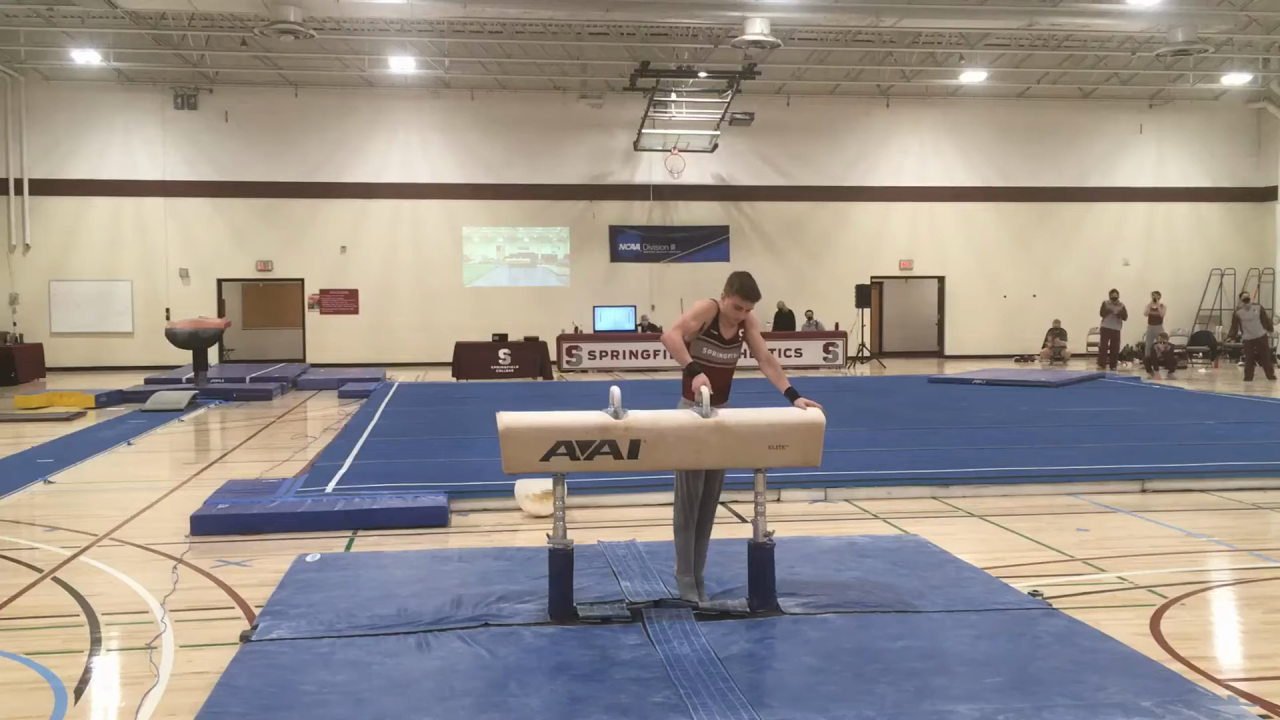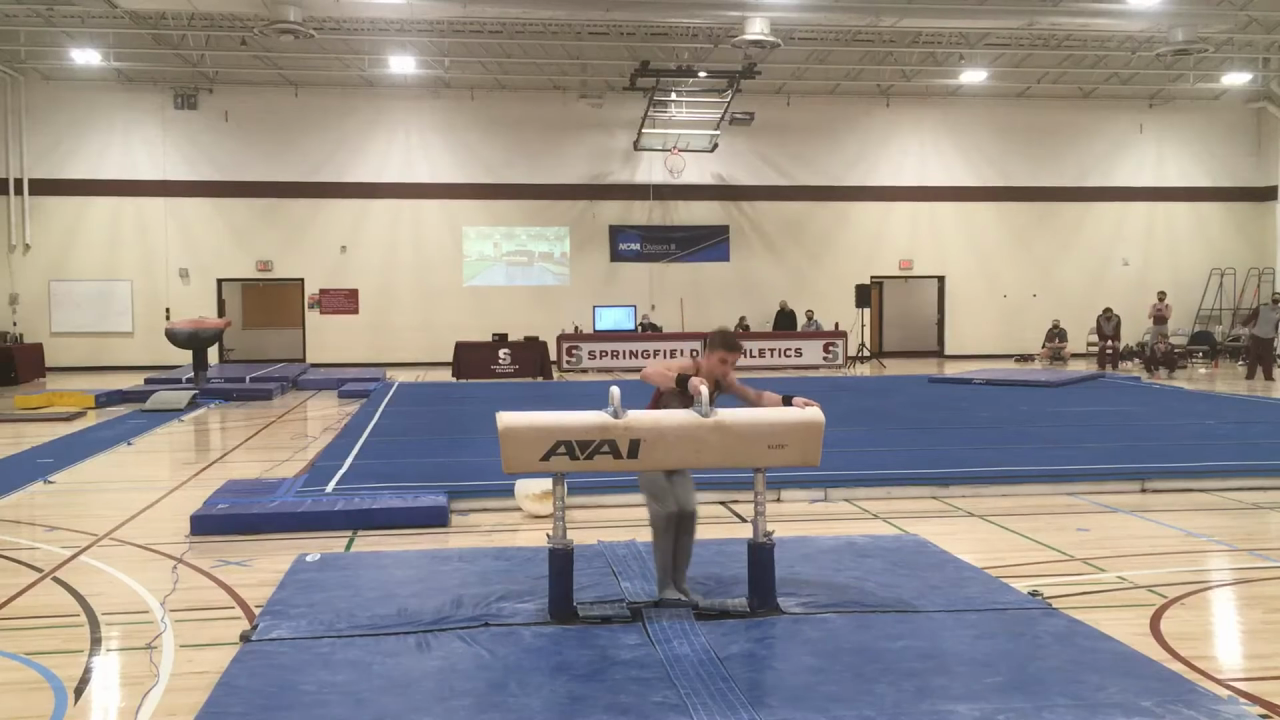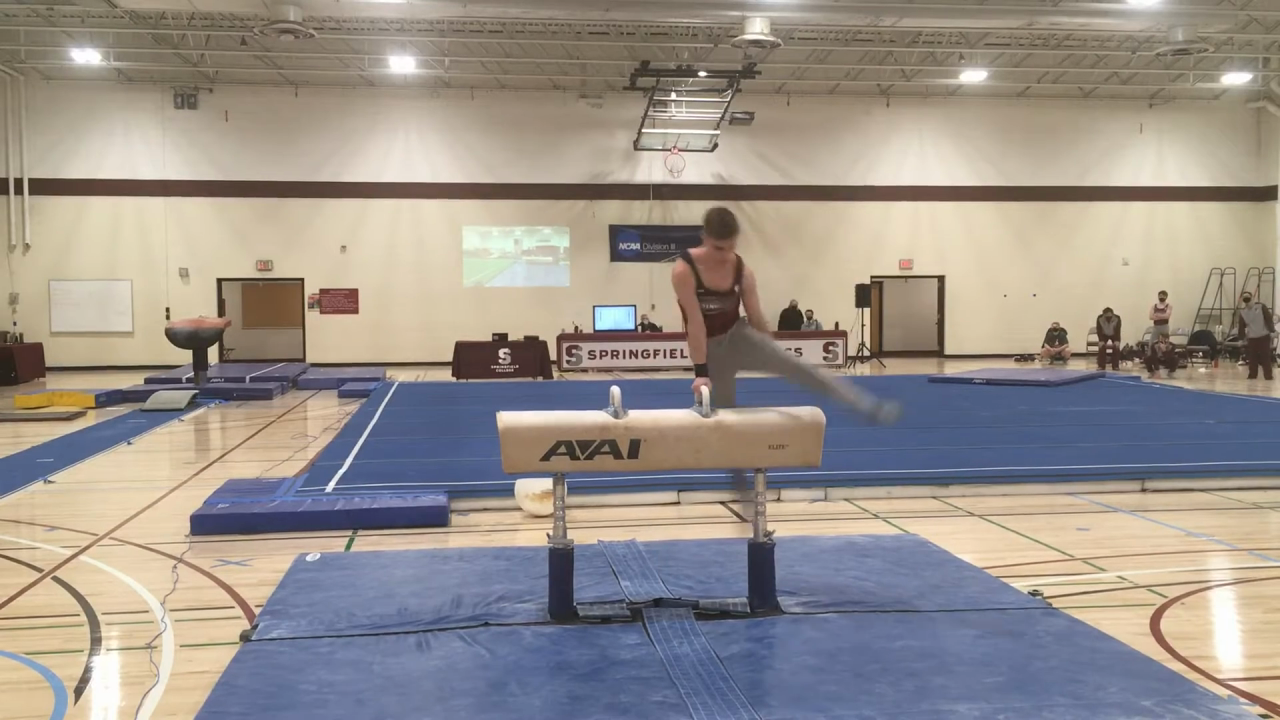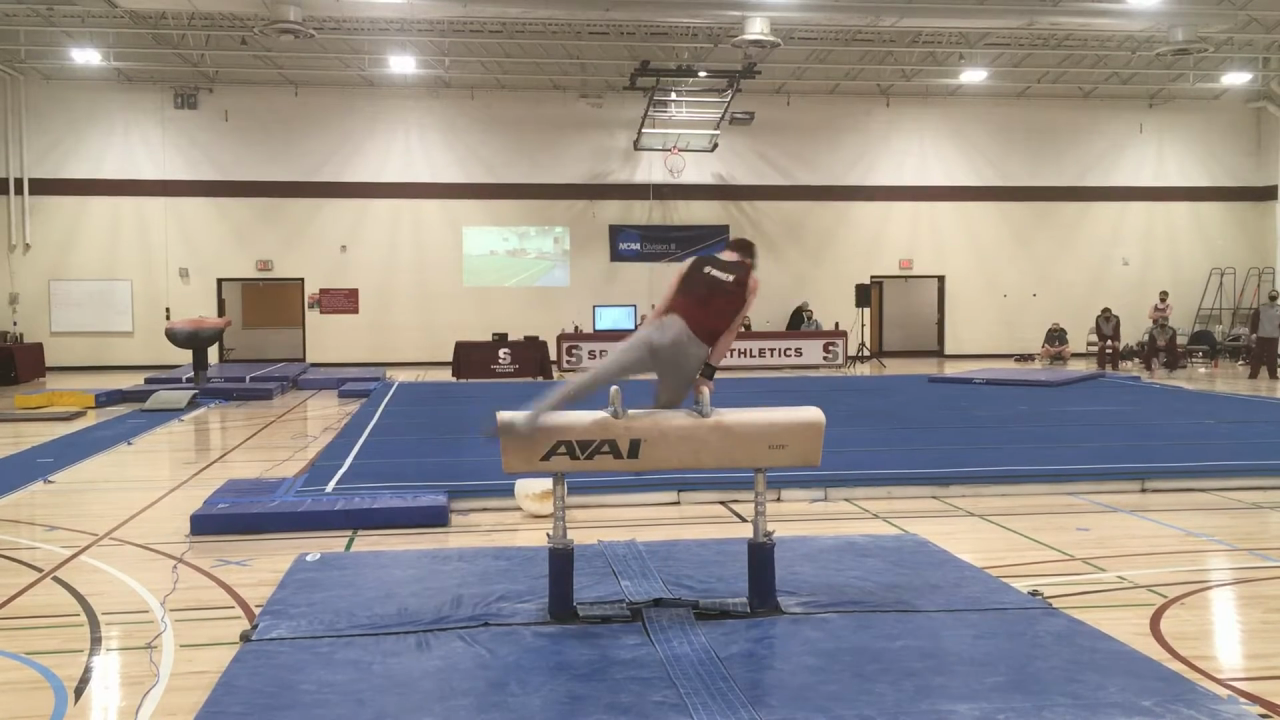
dt=1s
person 1, frame 1
left shoulder: (747, 322)
right shoulder: (705, 310)
left elbow: (766, 360)
right elbow: (670, 336)
left wrist: (792, 395)
right wrist: (694, 371)
left hip: (721, 412)
right hip: (693, 411)
left knee: (710, 499)
right knee: (690, 497)
left ankle: (698, 576)
right ankle: (685, 577)
person 1, frame 2
left shoulder: (722, 381)
right shoulder: (687, 368)
left elbow: (755, 396)
right elbow: (648, 373)
left wrist: (790, 401)
right wrist: (686, 381)
left knee: (686, 511)
right knee: (666, 511)
left ankle: (679, 582)
right ankle: (666, 586)
person 1, frame 3
left shoulder: (742, 271)
right shoulder: (684, 271)
left elbow: (756, 317)
right elbow: (695, 327)
left wrist: (772, 350)
right wrist: (700, 373)
left hip: (739, 337)
right hip: (709, 350)
left knee: (795, 367)
left ankle: (869, 407)
person 1, frame 4
left shoulder: (695, 264)
right shoulder: (750, 281)
right elbow: (729, 333)
left wrist: (640, 336)
right wrist: (708, 373)
left hip: (660, 330)
right hip: (688, 353)
left knee: (596, 376)
right knee: (665, 411)
left ankle: (532, 414)
